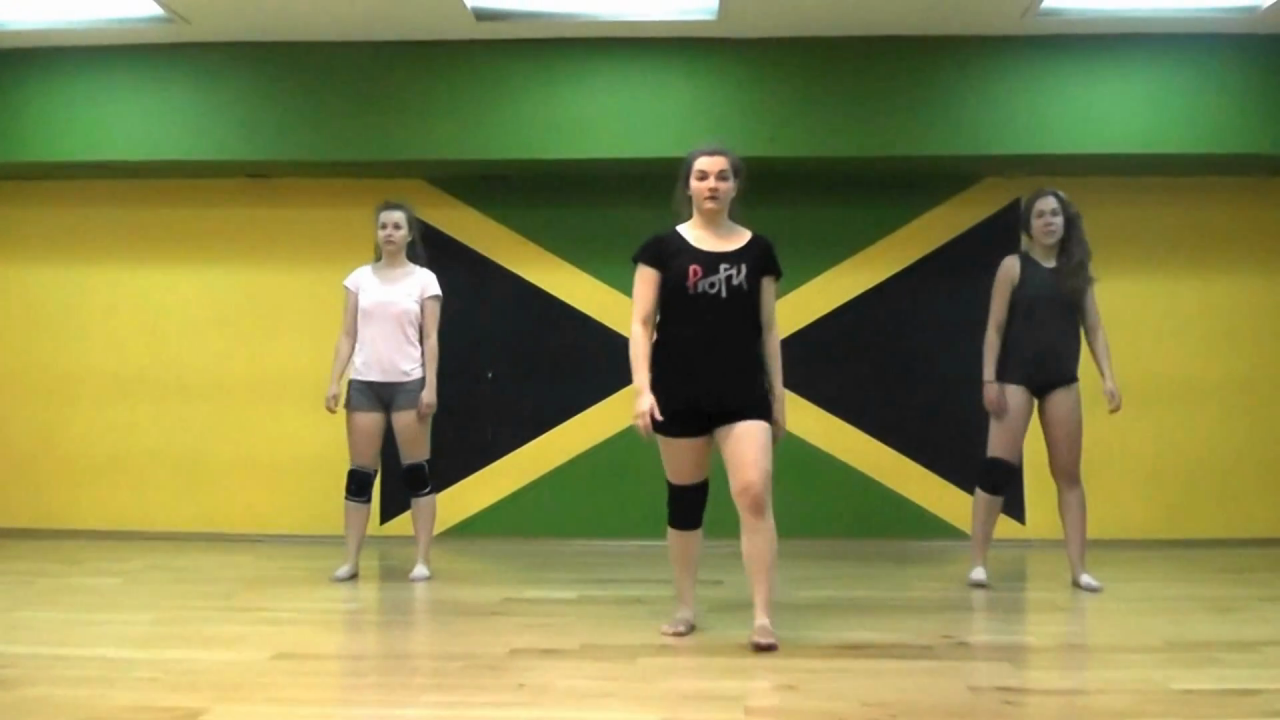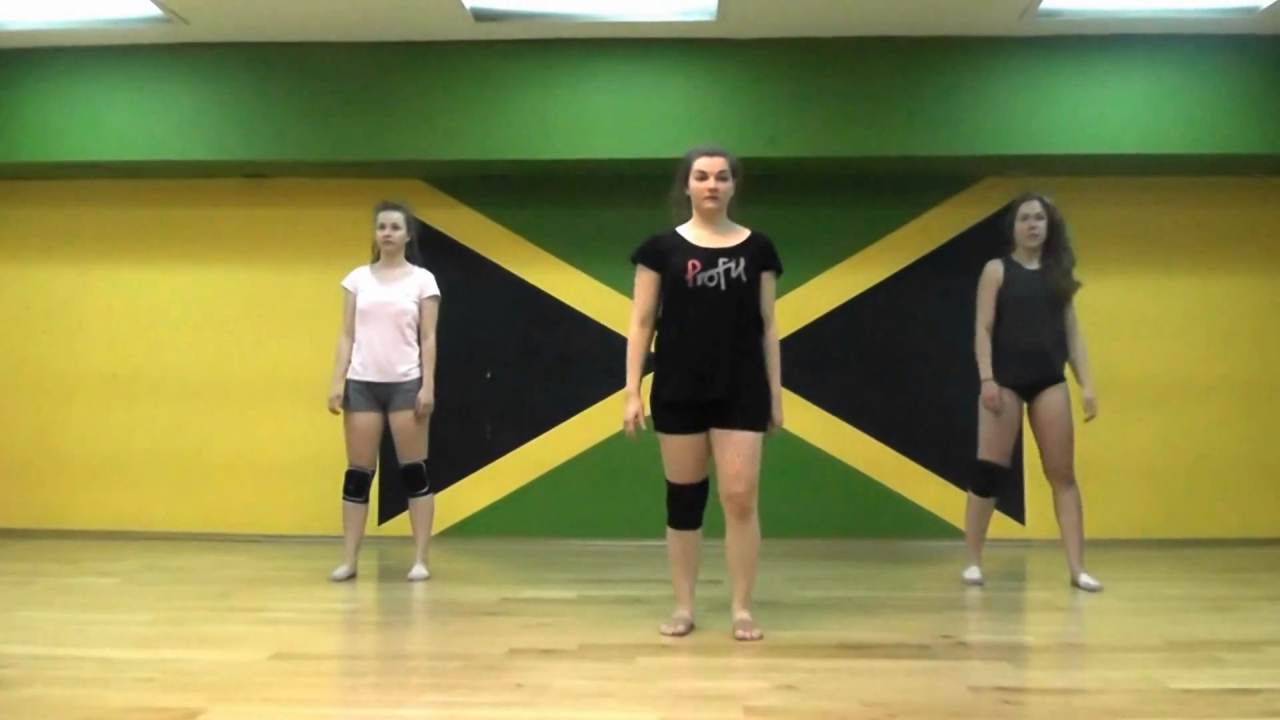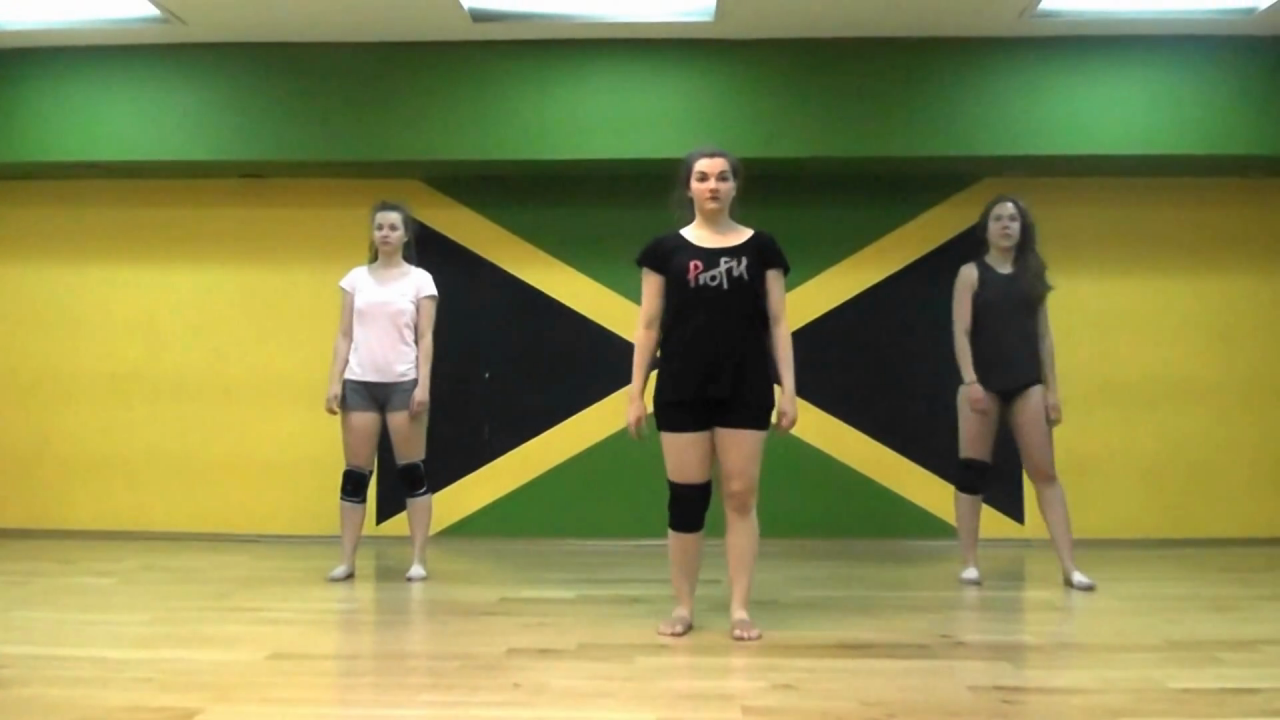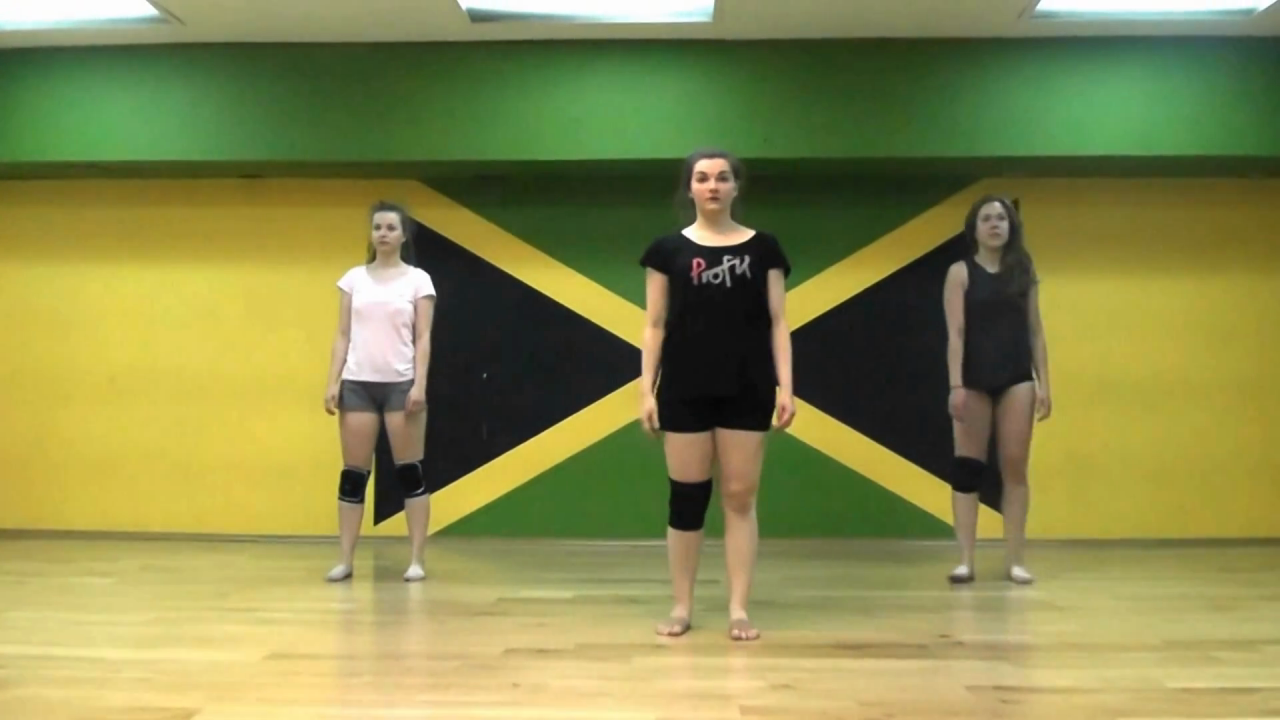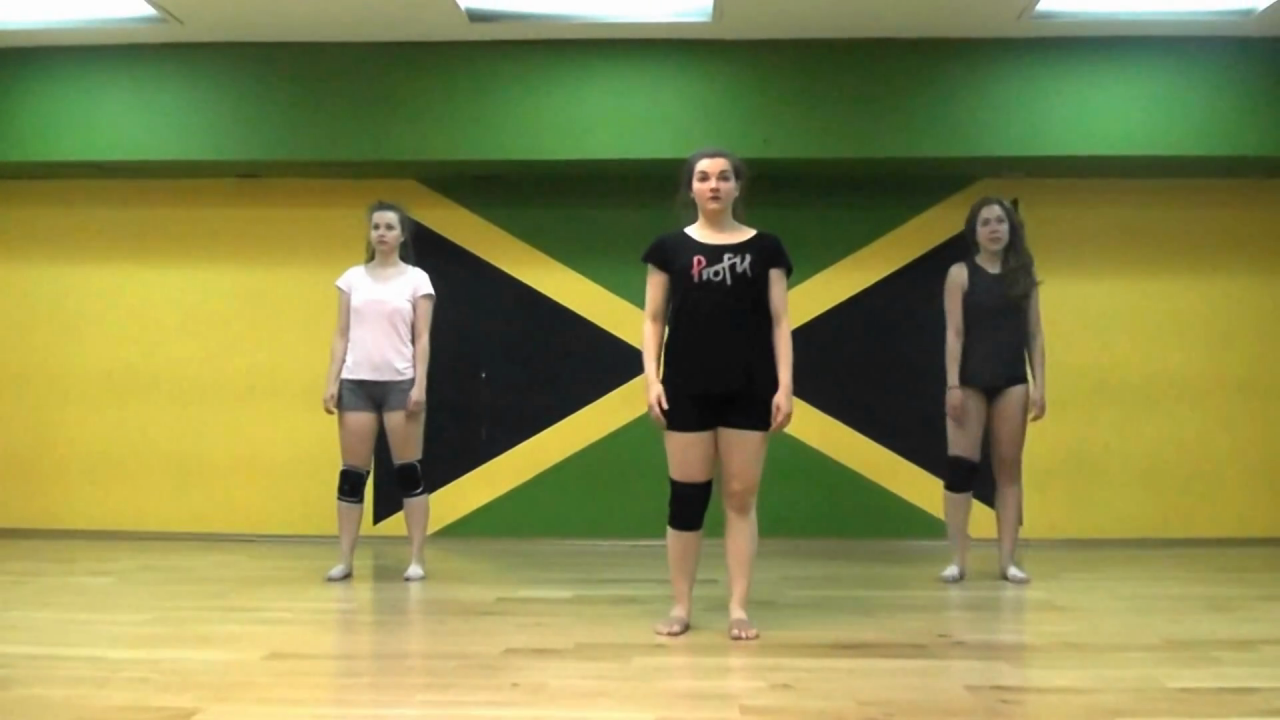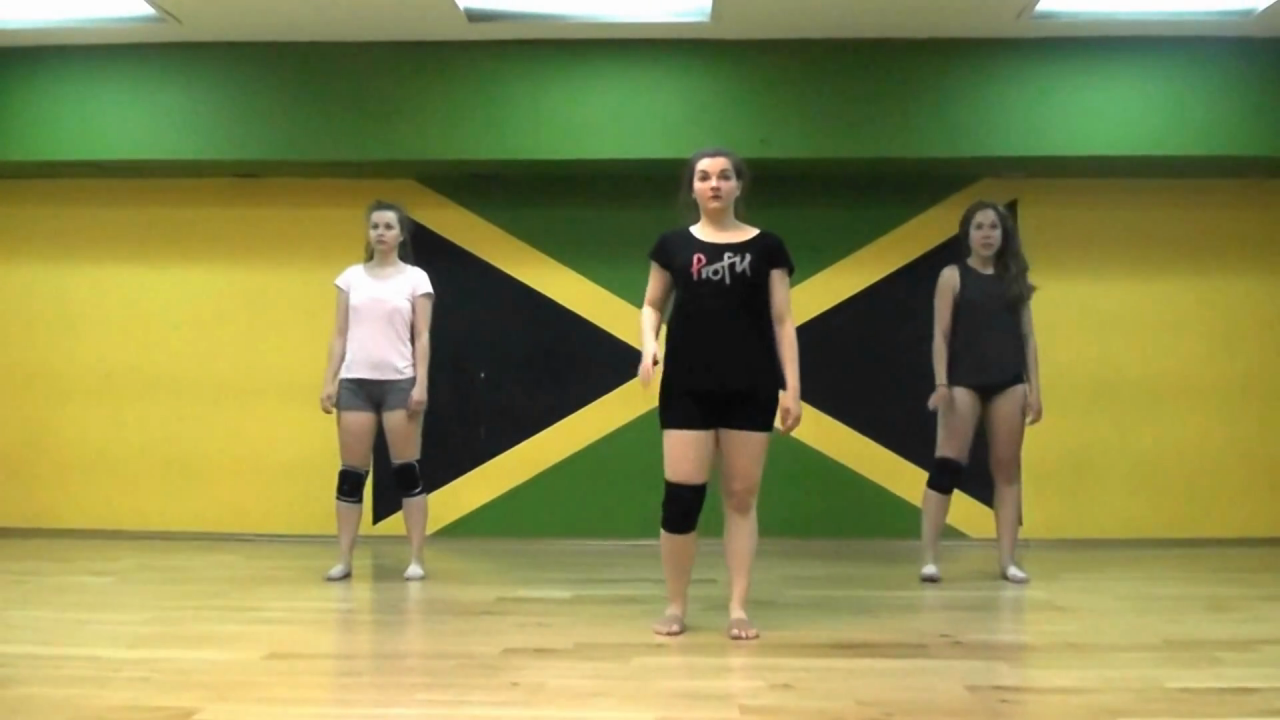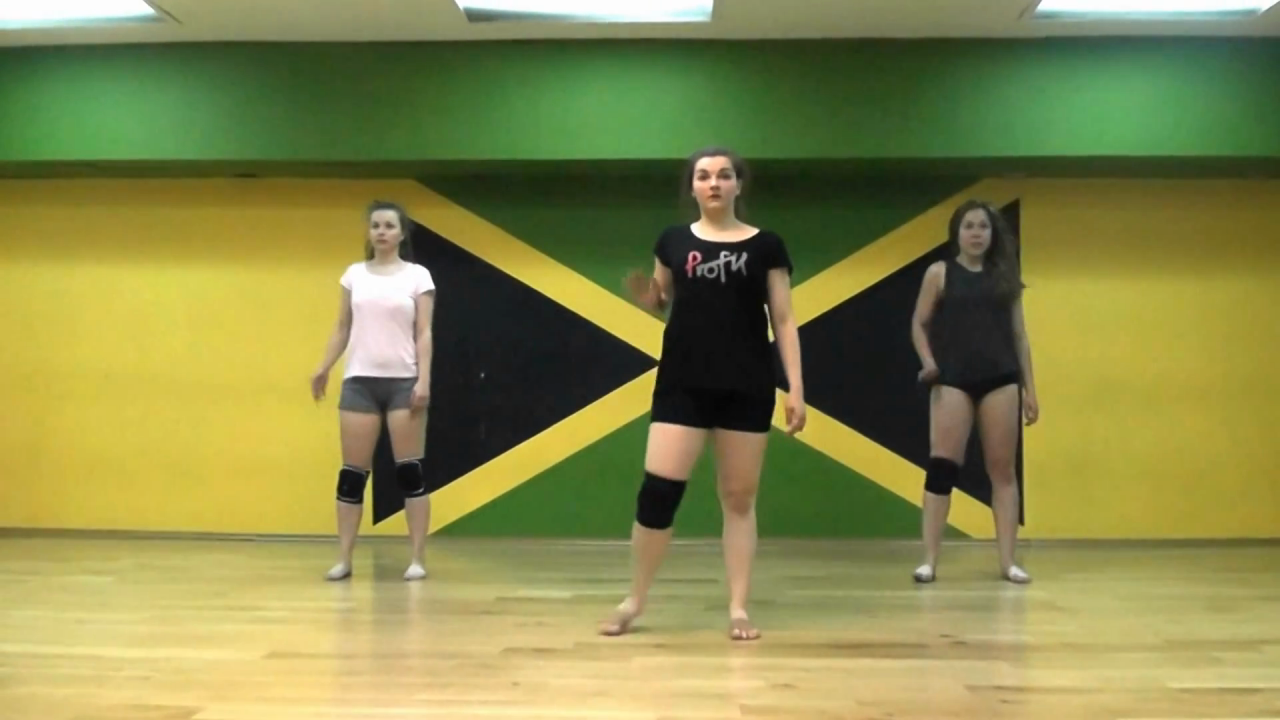
dt=0.2s
person 1, frame 1
left shoulder: (758, 250)
right shoulder: (661, 247)
left elbow: (767, 330)
right elbow: (642, 324)
left wrist: (778, 395)
right wrist: (642, 389)
left hip: (741, 392)
right hip: (678, 394)
left knee: (754, 493)
right knee: (685, 499)
left ankle: (762, 614)
right ankle: (685, 607)
person 1, frame 2
left shoulder: (757, 247)
right shoulder: (660, 247)
left elbow: (768, 326)
right elbow: (642, 324)
left wrist: (775, 394)
right wrist: (632, 392)
left hip: (742, 391)
right hip: (677, 391)
left knee: (740, 497)
right knee: (684, 498)
left ankle: (742, 608)
right ankle: (683, 607)
person 1, frame 3
left shoulder: (762, 247)
right shoulder: (665, 249)
left elbow: (777, 323)
right elbow: (649, 326)
left wrist: (788, 389)
right wrist: (636, 392)
left hip: (745, 390)
right hip: (682, 390)
left knee: (741, 497)
right knee: (686, 498)
left ankle: (740, 608)
right ankle: (682, 606)
person 1, frame 4
left shoulder: (763, 247)
right shoulder: (668, 249)
left elbow: (777, 322)
right elbow: (655, 324)
left wrist: (785, 386)
right wrist: (646, 389)
left hip: (746, 390)
right hip: (685, 389)
left knee: (740, 496)
right knee: (687, 496)
left ankle: (739, 608)
right ankle: (681, 606)
person 1, frame 5
left shoulder: (765, 246)
right shoulder: (669, 247)
left elbow: (779, 322)
right elbow: (654, 318)
left wrist: (784, 386)
right wrist: (652, 377)
left hip: (748, 388)
right hip: (687, 388)
left knee: (740, 496)
right knee: (687, 496)
left ankle: (738, 608)
right ankle: (680, 606)
person 1, frame 6
left shoulder: (767, 246)
right shoulder: (673, 244)
left elbow: (782, 321)
right elbow: (653, 304)
left wrist: (792, 386)
right wrist: (649, 345)
left hip: (750, 388)
right hip: (687, 387)
left knee: (741, 497)
right knee: (682, 496)
left ankle: (738, 608)
right ankle: (675, 604)
person 1, frame 7
left shoulder: (766, 245)
right shoulder: (674, 241)
left elbow: (784, 320)
left wrist: (796, 387)
right wrist: (650, 294)
left hip: (747, 386)
right hip: (683, 383)
left knee: (739, 497)
right knee: (658, 490)
left ankle: (738, 608)
right ankle: (635, 598)
person 2, frame 1
left shoulder: (1077, 270)
right shoulder: (1013, 266)
left elbow: (1093, 329)
right elbow: (995, 328)
left wrist: (1108, 378)
right wrist: (989, 381)
left hip: (1062, 381)
right hip: (1016, 377)
left knee: (1068, 473)
right knee: (999, 466)
left ankle: (1078, 568)
right ankle: (978, 561)
person 2, frame 2
left shoulder: (1060, 273)
right shoulder: (997, 270)
left elbow: (1072, 335)
right elbow: (983, 330)
left wrist: (1087, 385)
right wrist: (986, 380)
left hip: (1050, 381)
right hip: (1005, 379)
left knee: (1062, 474)
right knee: (990, 469)
left ankle: (1077, 568)
right ankle: (973, 561)
person 2, frame 3
left shoulder: (1033, 276)
right shoulder: (971, 273)
left elbow: (1043, 337)
right elbow: (961, 333)
left wrist: (1053, 389)
right wrist: (970, 382)
left hip: (1027, 383)
right hip: (983, 381)
left knee: (1044, 472)
right knee: (973, 468)
left ankle: (1069, 566)
right ankle: (970, 562)
person 2, frame 4
left shoulder: (1023, 272)
right shoulder: (960, 272)
left elbow: (1035, 332)
right elbow: (955, 333)
left wrist: (1043, 384)
right wrist: (956, 385)
left hip: (1016, 380)
right hip: (973, 381)
left knee: (1015, 469)
right knee: (968, 467)
left ankle: (1014, 559)
right ankle: (965, 560)
person 2, frame 5
left shoulder: (1023, 275)
right shoulder: (960, 273)
left elbow: (1034, 334)
right elbow: (954, 333)
left wrist: (1039, 386)
right wrist: (953, 385)
left hip: (1011, 381)
right hip: (970, 380)
left knee: (1009, 469)
right knee: (961, 466)
left ankle: (1007, 560)
right ankle: (957, 559)
person 2, frame 6
left shoulder: (1015, 277)
right shoulder: (953, 276)
left elbow: (1027, 337)
right elbow: (941, 334)
left wrist: (1034, 388)
right wrist: (941, 384)
left hip: (1008, 382)
right hip: (964, 380)
left knee: (1007, 469)
right knee: (948, 465)
left ankle: (1007, 560)
right ankle: (929, 558)
person 2, frame 7
left shoulder: (1005, 275)
right shoulder: (940, 272)
left elbow: (1019, 335)
right elbow: (919, 324)
left wrist: (1029, 388)
right wrist: (928, 363)
left hip: (1000, 380)
right hip: (953, 380)
left knee: (1003, 469)
right knee: (943, 465)
left ankle: (1008, 560)
right ankle: (929, 560)
person 3, frame 1
left shoulder: (424, 280)
right shoulder: (359, 277)
left elbow: (430, 339)
right elbow: (348, 335)
left wrist: (430, 387)
right wrist: (334, 382)
left hip: (407, 383)
right hip: (365, 384)
left knee: (416, 471)
right knee: (360, 473)
left ankle: (422, 559)
right ankle: (351, 559)
person 3, frame 2
left shoulder: (422, 280)
right shoulder: (357, 278)
left elbow: (428, 339)
right elbow: (347, 335)
left wrist: (428, 386)
right wrist: (337, 382)
left hip: (405, 383)
right hip: (362, 383)
left knee: (413, 471)
right knee: (358, 473)
left ankle: (420, 559)
right ankle: (349, 559)
person 3, frame 3
left shoulder: (420, 280)
right shoulder: (356, 278)
left elbow: (425, 338)
right elbow: (344, 335)
left wrist: (423, 385)
right wrist: (335, 382)
left hip: (403, 383)
right hip: (360, 384)
left knee: (412, 471)
right knee: (355, 473)
left ankle: (418, 559)
right ankle: (347, 559)
person 3, frame 4
left shoulder: (418, 280)
right shoulder: (354, 278)
left elbow: (423, 338)
right elbow: (343, 335)
left wrist: (420, 384)
right wrist: (333, 382)
left hip: (400, 384)
right hip: (358, 384)
left knee: (409, 472)
right knee: (353, 473)
left ankle: (416, 559)
right ankle: (345, 559)
person 3, frame 5
left shoulder: (416, 279)
right shoulder: (352, 277)
left elbow: (422, 337)
right elbow: (341, 335)
left wrist: (420, 384)
right wrist: (331, 382)
left hip: (399, 383)
right hip: (356, 383)
left knee: (408, 472)
right knee: (352, 474)
left ankle: (416, 559)
right ankle: (345, 559)
person 3, frame 6
left shoulder: (416, 278)
right shoulder: (351, 276)
left elbow: (422, 336)
right elbow: (340, 334)
left wrist: (421, 384)
right wrist: (329, 381)
left hip: (399, 382)
right hip: (356, 382)
left knee: (407, 471)
right knee: (351, 473)
left ankle: (416, 559)
right ankle: (344, 559)
person 3, frame 7
left shoulder: (418, 275)
right shoulder: (354, 274)
left elbow: (424, 333)
right elbow: (343, 329)
left wrist: (424, 380)
right wrist: (324, 368)
left hip: (403, 381)
right hip: (360, 380)
left knee: (410, 471)
right knee: (352, 473)
left ankle: (417, 559)
right ankle: (344, 558)
